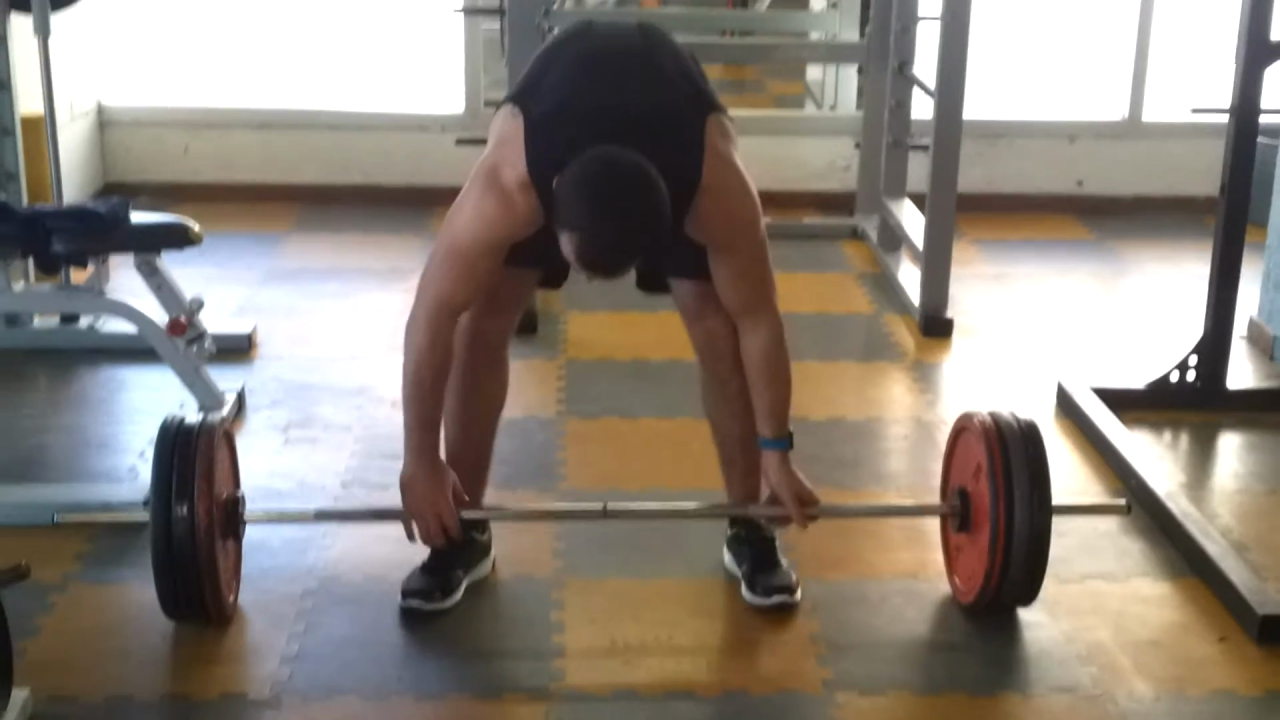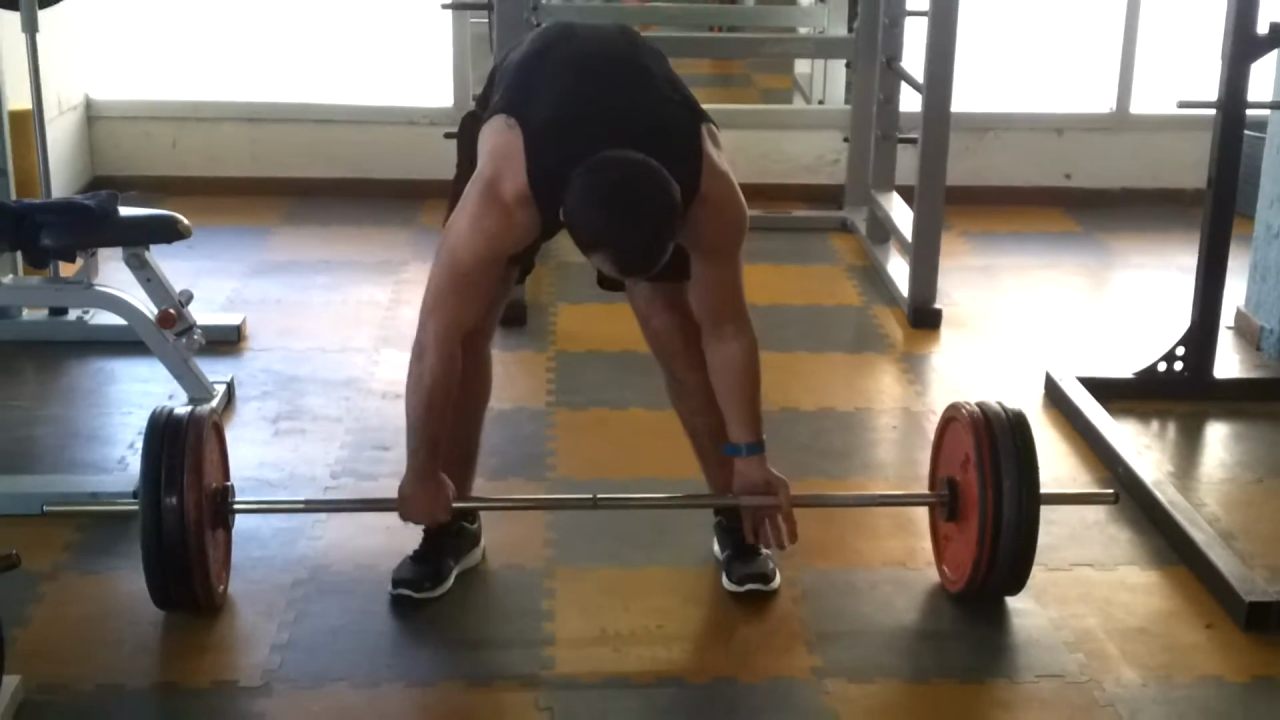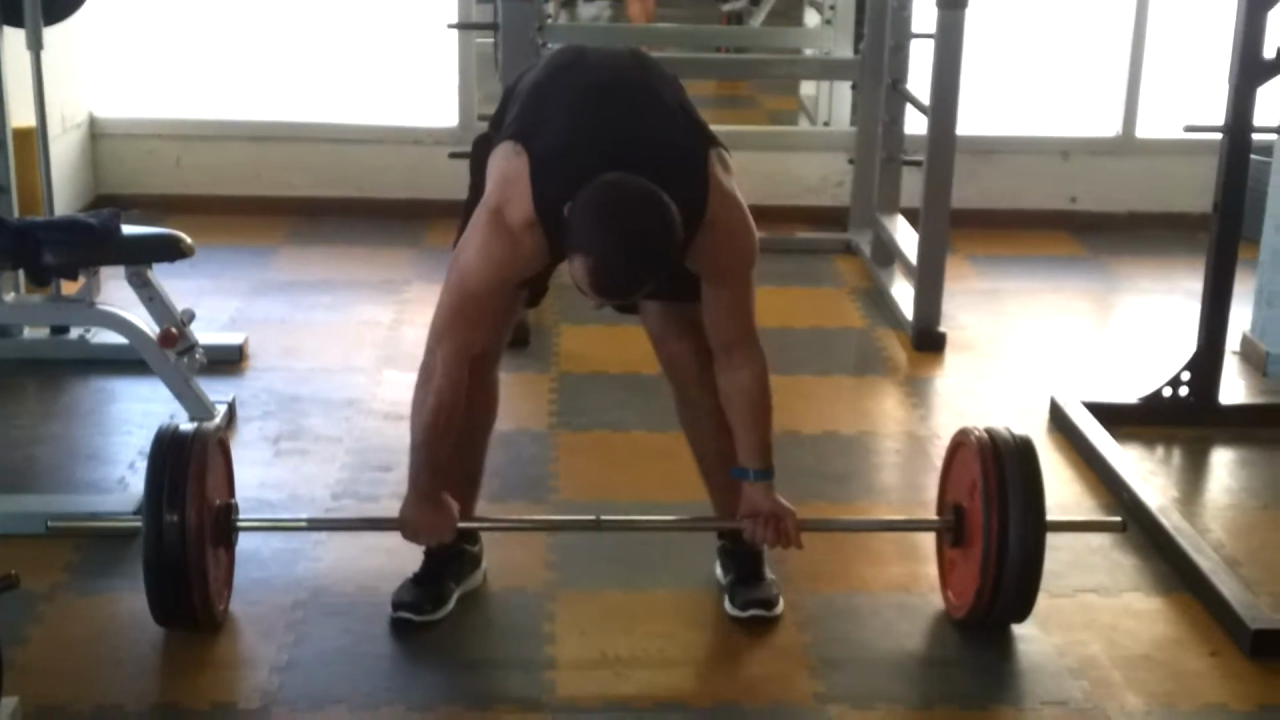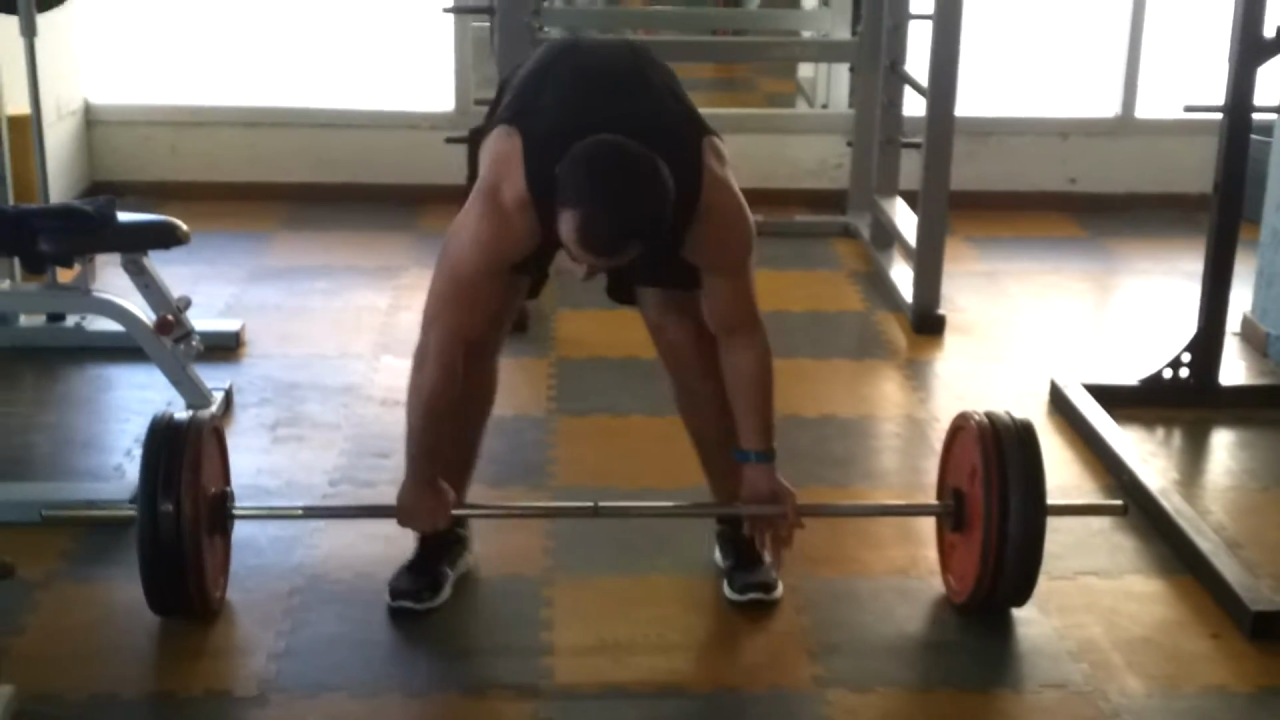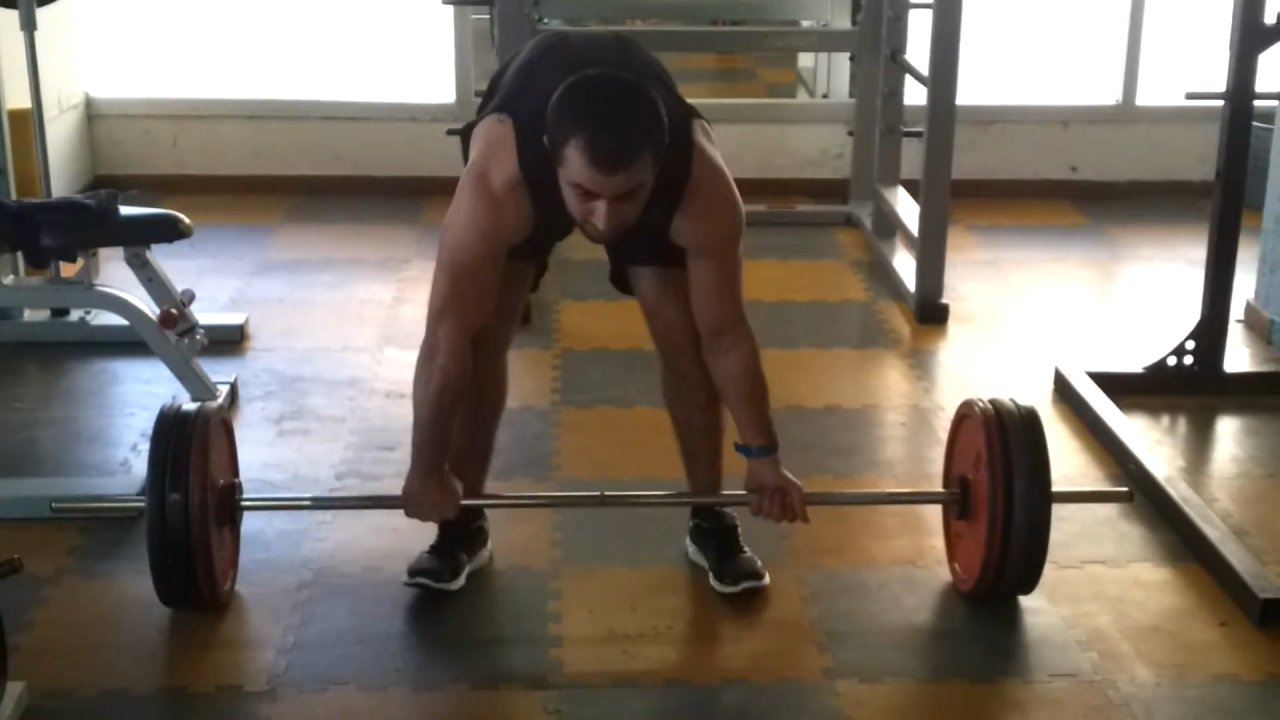
dt=1s
person 1, frame 1
left shoulder: (718, 190)
right shoulder: (505, 188)
left elbow: (756, 320)
right elbow: (431, 317)
left wrist: (777, 453)
right wrist: (422, 461)
left hip: (673, 130)
left knee: (719, 331)
right knee: (482, 322)
left ankle: (749, 530)
right ankle: (465, 535)
person 1, frame 2
left shoulder: (711, 195)
right shoulder: (502, 197)
left elbow: (723, 327)
right elbow: (439, 335)
left wrist: (750, 459)
right wrist: (421, 475)
right hip: (523, 110)
left knee: (672, 321)
right knee: (468, 320)
left ankle: (731, 519)
right ankle: (453, 524)
person 1, frame 3
left shoulder: (719, 220)
right shoulder: (511, 221)
left elbow: (736, 351)
right elbow: (447, 357)
left wrist: (758, 482)
right wrist: (424, 495)
left knee: (689, 348)
right knee: (477, 344)
left ankle: (738, 544)
right ankle: (455, 548)
person 1, frame 4
left shoulder: (714, 207)
right shoulder: (505, 201)
left elbow: (740, 334)
right elbow: (442, 342)
left wrist: (759, 465)
right wrist: (420, 482)
left knee: (688, 341)
right knee: (474, 339)
left ankle: (736, 527)
right ankle: (442, 534)
person 1, frame 5
left shoulder: (704, 187)
right shoulder: (496, 181)
left elbow: (723, 334)
right elbow: (448, 336)
left wrist: (763, 457)
right wrist: (425, 472)
left knee: (681, 332)
right knee: (484, 333)
left ankle: (709, 518)
right ankle: (464, 525)
